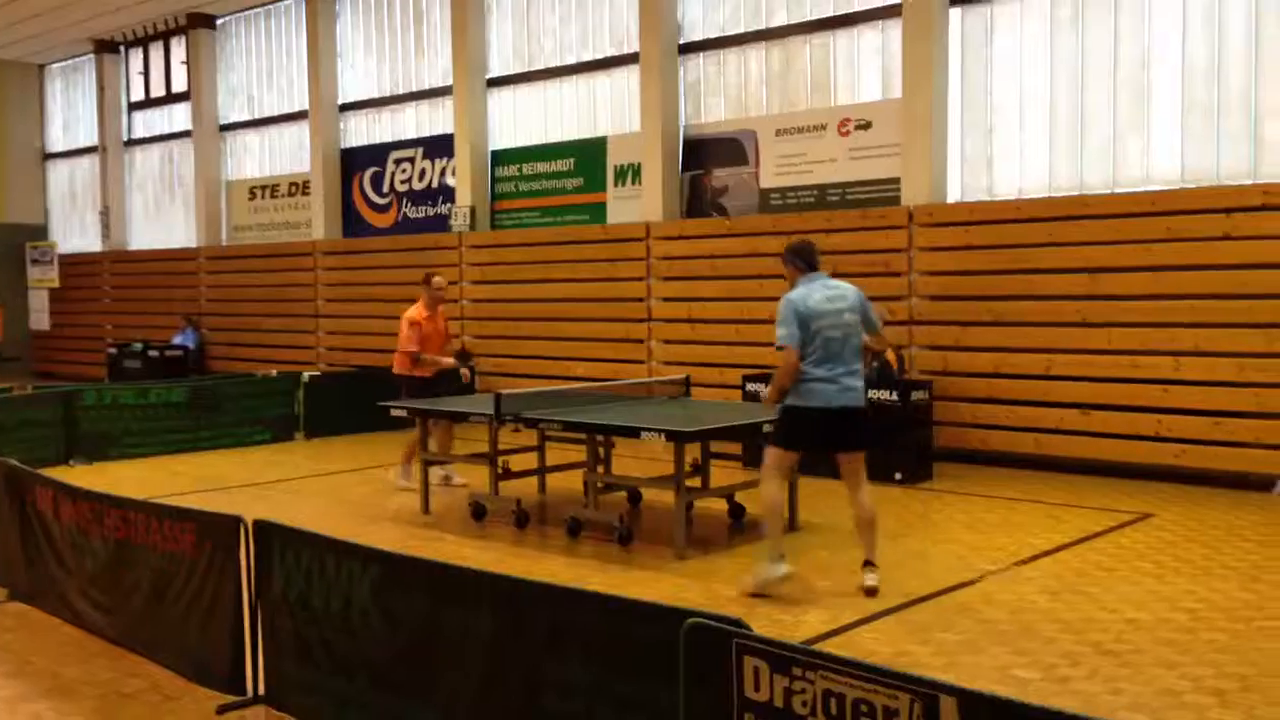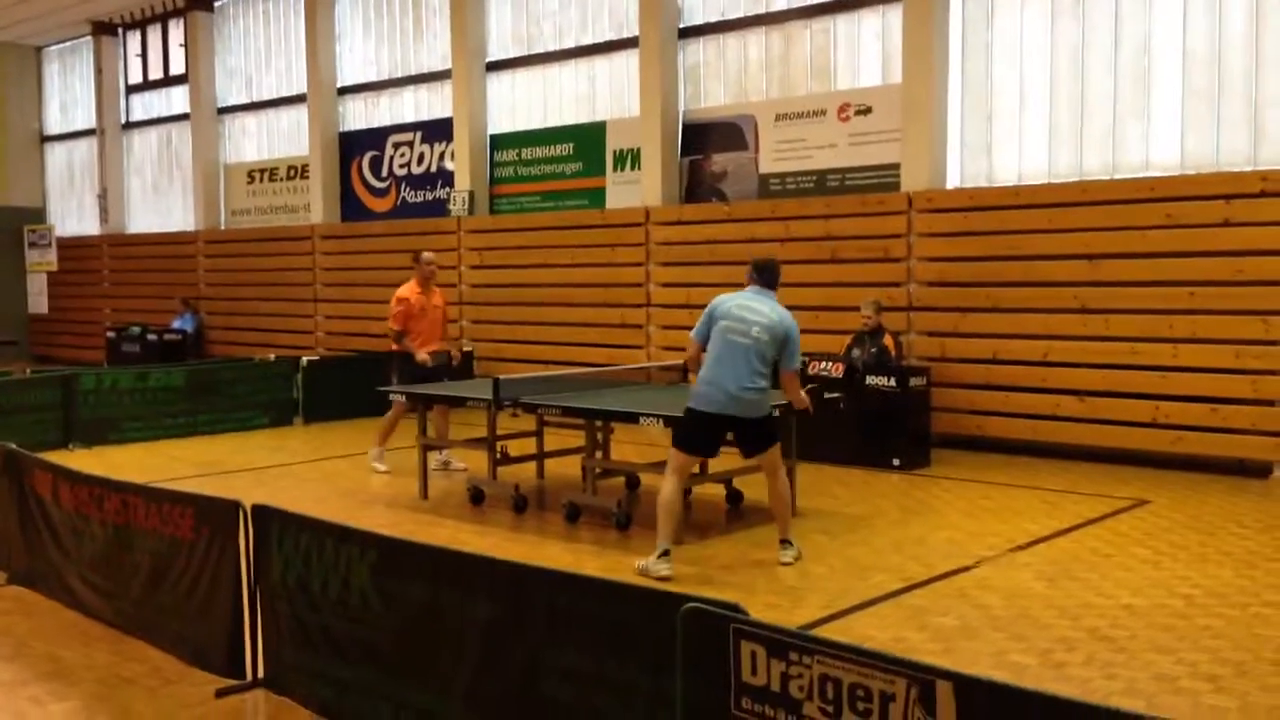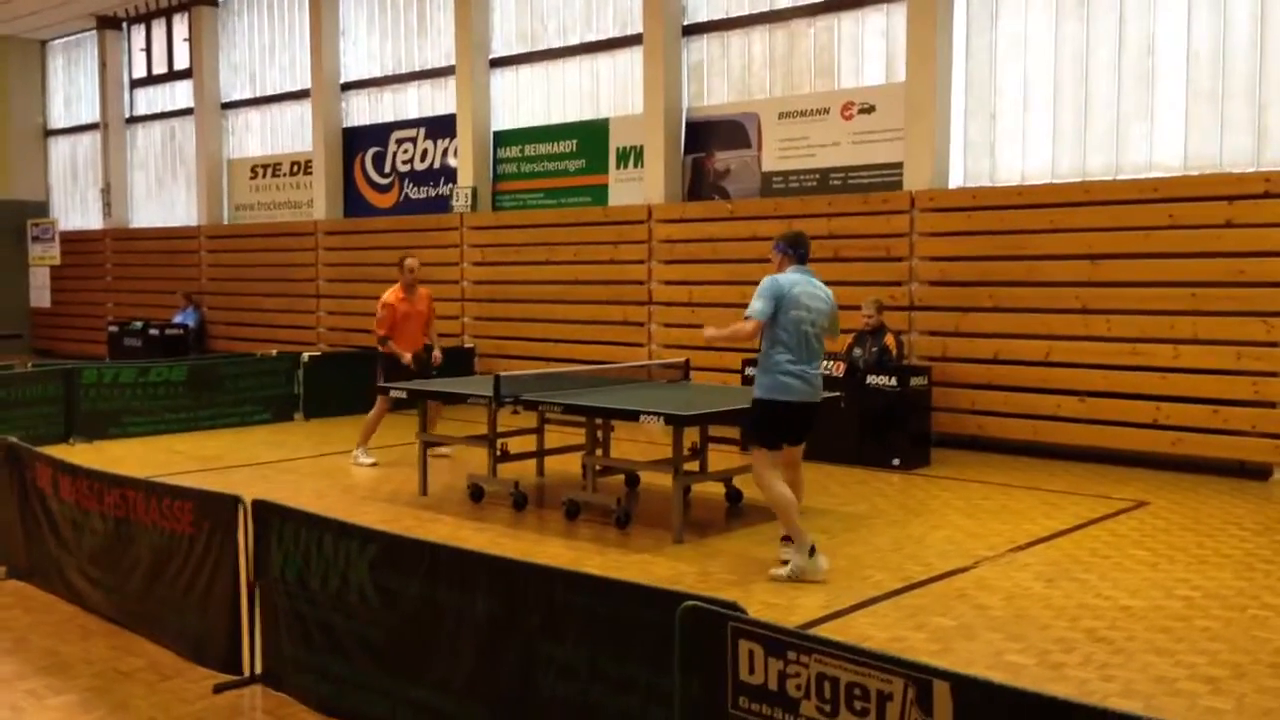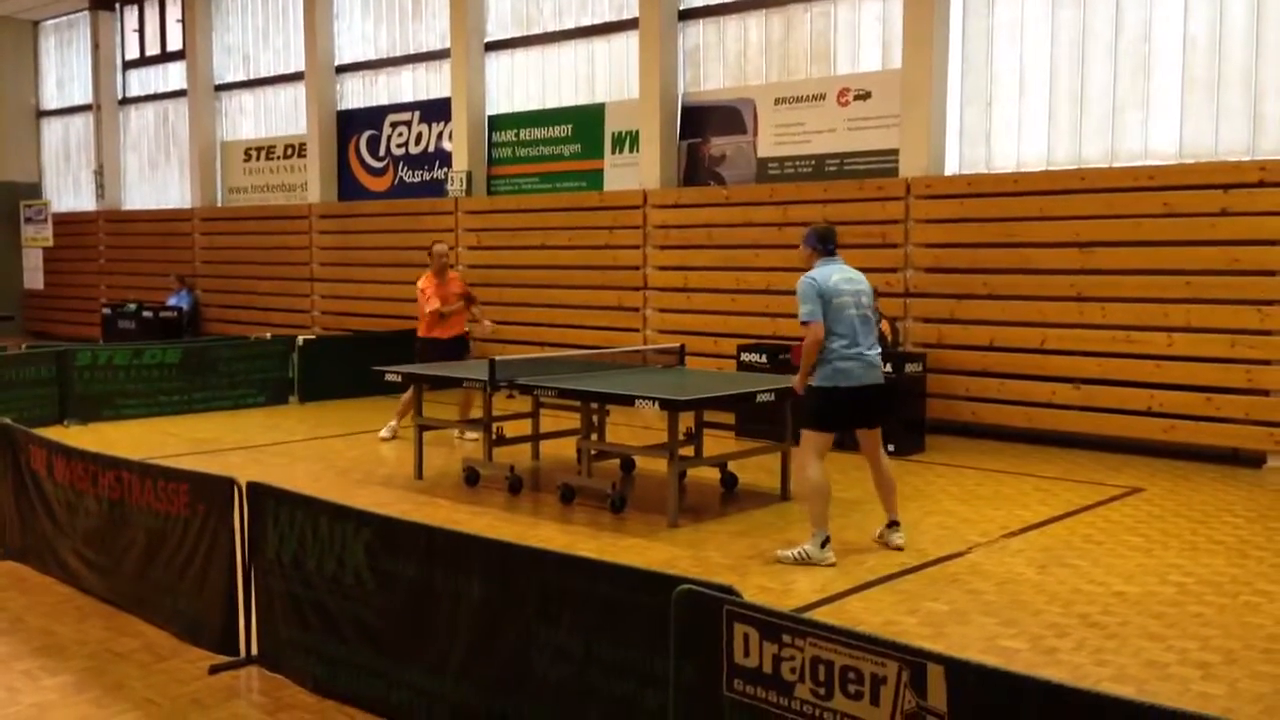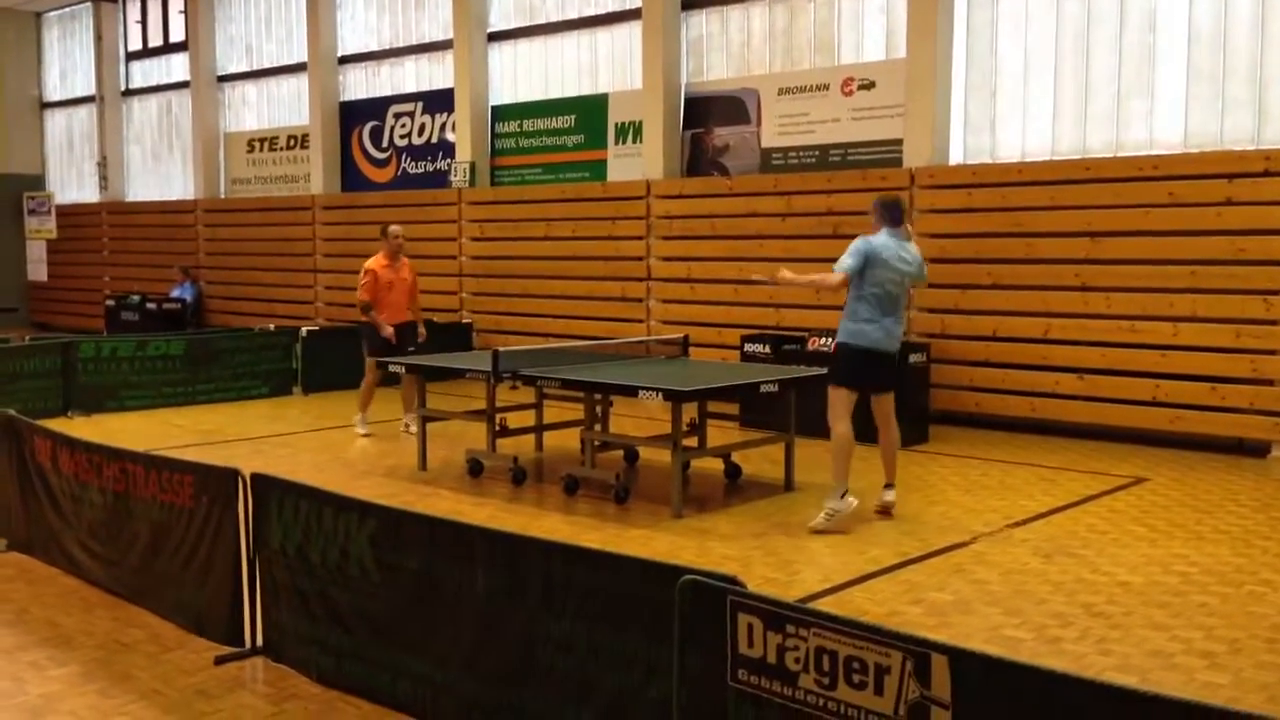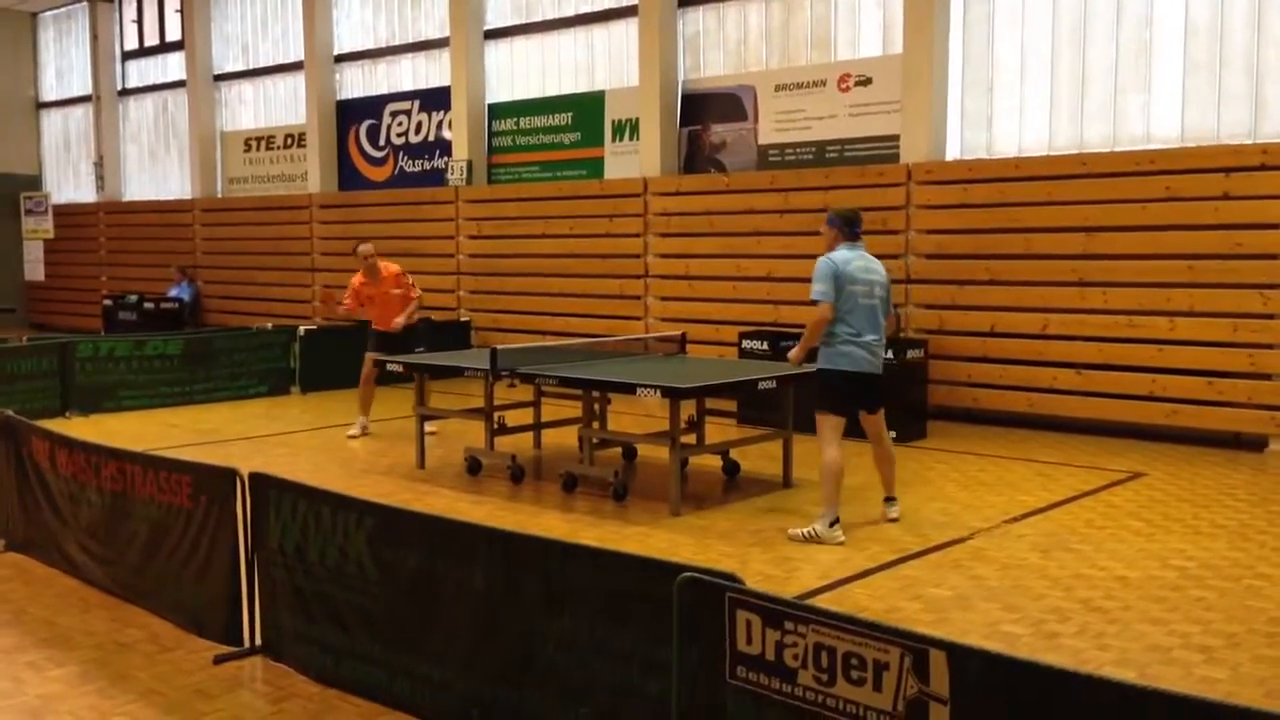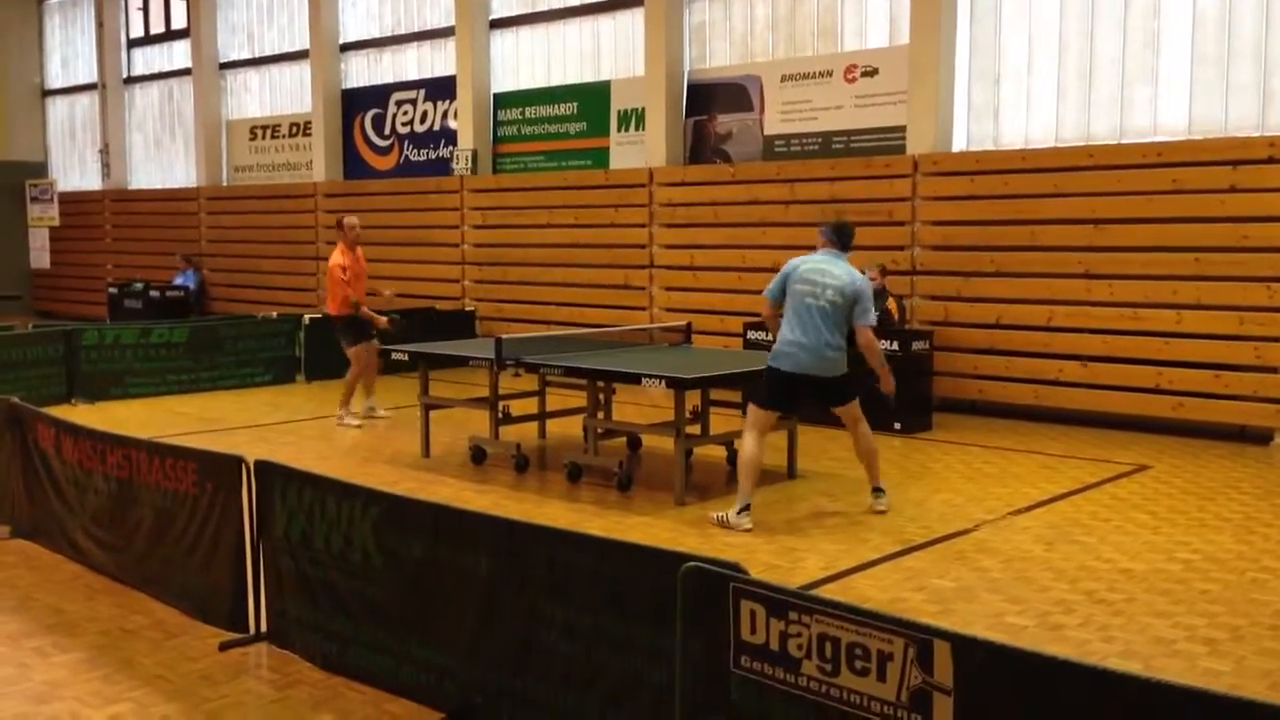
dt=0.7s
person 1, frame 1
left shoulder: (793, 302)
right shoulder: (852, 293)
left elbow: (790, 362)
right elbow: (879, 337)
left wrist: (774, 392)
left hip: (809, 402)
right hip: (851, 401)
left knee: (773, 475)
right knee: (857, 484)
left ankle: (774, 560)
right ankle: (870, 568)
person 1, frame 2
left shoulder: (721, 303)
right shoulder: (786, 320)
left elbow: (692, 355)
right elbow: (790, 385)
right wrist: (799, 399)
left hip: (706, 402)
right hip: (753, 408)
left knee: (674, 474)
right knee: (776, 470)
left ankle: (662, 557)
right ankle: (786, 545)
person 1, frame 3
left shoulder: (774, 285)
right shoulder: (826, 294)
left elbow: (750, 330)
left wrist: (716, 334)
left hip: (775, 391)
right hip: (809, 391)
left knee: (766, 472)
right knee: (791, 465)
left ankle: (807, 554)
right ankle: (791, 540)
person 1, frame 4
left shoulder: (812, 281)
right shoulder: (860, 279)
left elbow: (815, 336)
left wrist: (802, 375)
left hip: (834, 380)
right hip: (871, 378)
left knee: (809, 457)
right knee: (875, 453)
left ankle: (820, 543)
right ankle: (893, 528)
person 1, frame 5
left shoulder: (867, 244)
right shoulder: (912, 254)
left elbow: (836, 280)
left wrist: (792, 279)
right wrist: (910, 241)
left hip: (857, 341)
right hip: (888, 346)
left knee: (838, 417)
right knee: (887, 419)
left ankle: (840, 497)
right ankle: (889, 490)
person 1, frame 6
left shoulder: (829, 263)
right shoulder: (878, 268)
left elbow: (823, 315)
right elbow: (889, 323)
left wrist: (801, 349)
left hip: (839, 363)
right hip: (872, 363)
left knee: (829, 440)
right knee: (878, 433)
left ankle: (829, 523)
right ankle: (891, 501)
person 1, frame 7
left shoulder: (796, 265)
right shoulder: (858, 282)
left elbow: (768, 313)
right elbow: (865, 340)
right wrist: (885, 375)
left hip: (784, 363)
right hip: (830, 369)
left knee: (752, 432)
right knee: (857, 423)
left ankle: (741, 510)
right ankle: (877, 493)
person 2, frame 1
left shoulder: (440, 314)
right shoulder: (413, 317)
left elbow: (445, 344)
right elbow: (411, 355)
left wrist: (458, 367)
right wrist: (442, 362)
left hip: (431, 376)
right hip: (410, 376)
left knee: (445, 421)
right knee: (425, 426)
left ankle: (442, 471)
right ankle: (404, 472)
person 2, frame 2
left shoulder: (437, 294)
right shoulder: (404, 295)
right elbow: (395, 332)
left wrist: (451, 347)
right wrist: (416, 352)
left hip: (433, 357)
right hip: (408, 357)
left knee: (442, 405)
right knee: (400, 408)
left ankle: (442, 456)
right ankle: (377, 452)
person 2, frame 3
left shoulder: (425, 295)
right shoulder: (389, 300)
left elbow: (429, 324)
right elbow: (380, 336)
left wrist: (436, 347)
right wrist: (400, 355)
left hip: (416, 356)
right hip: (393, 359)
left knee: (434, 399)
right knee: (383, 406)
right ankle: (360, 450)
person 2, frame 4
left shoulder: (456, 277)
right shoulder: (424, 285)
left elbow: (469, 303)
right elbow: (439, 314)
left wrist: (482, 319)
right wrist: (459, 307)
left hip: (457, 338)
right hip: (431, 341)
left ankle: (462, 428)
right ankle: (394, 424)
person 2, frame 5
left shoulder: (407, 265)
right shoulder: (372, 267)
left elbow: (412, 297)
right elbow: (363, 304)
left wrist: (420, 324)
right wrist: (382, 326)
left hip: (403, 325)
right hip: (376, 327)
left knee: (408, 374)
right knee: (373, 375)
left ankle: (409, 420)
right ankle: (361, 418)
person 2, frame 6
left shoulder: (395, 272)
right shoulder: (356, 283)
left elbow: (415, 297)
right elbow: (347, 310)
left wrist: (403, 317)
right wrist: (342, 310)
left hip: (406, 329)
right hip: (379, 331)
right knee: (367, 375)
right ankle: (362, 422)
person 2, frame 7
left shoulder: (357, 251)
right shoulder: (339, 263)
right elbow: (351, 301)
right wrist: (377, 319)
left hip: (358, 315)
right hip: (343, 317)
left knee: (373, 358)
right knee: (360, 364)
left ankle: (370, 406)
right ankle: (343, 412)
